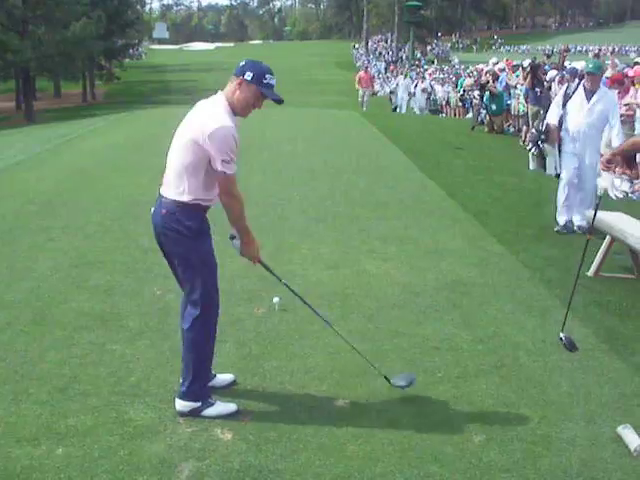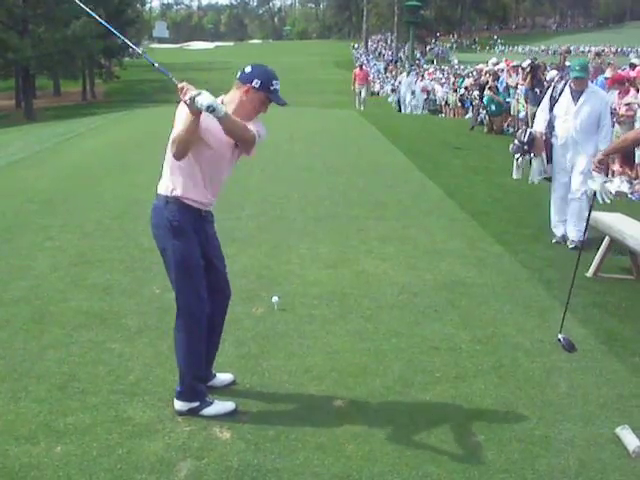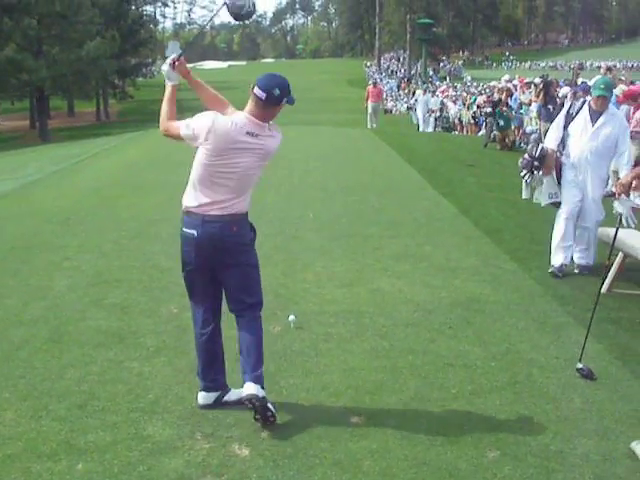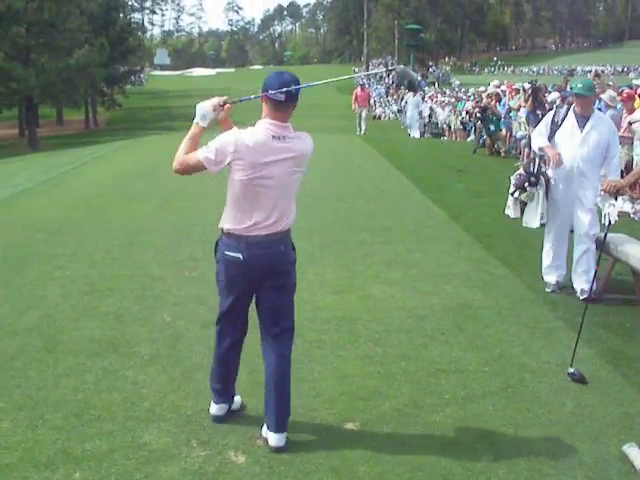
dt=0.7s
person 1, frame 1
left shoulder: (208, 107)
right shoulder: (222, 127)
left elbow: (217, 180)
right elbow: (228, 191)
left wrist: (239, 229)
right wrist: (246, 236)
left hip: (166, 210)
right hip: (183, 218)
left knee: (195, 296)
right knee: (203, 304)
left ankle: (198, 373)
right ankle: (192, 397)
person 1, frame 2
left shoulder: (254, 129)
right shoulder: (194, 110)
left elbow: (241, 136)
right elbow: (178, 151)
left wrist: (215, 108)
right wrist: (194, 112)
left hip: (199, 217)
right hip: (174, 215)
left knee: (218, 295)
right knee: (193, 304)
left ankle: (201, 372)
right ankle: (189, 396)
person 1, frame 3
left shoulder: (212, 125)
right shoulder: (272, 140)
left elbow: (167, 127)
right elbow: (229, 111)
left wrist: (177, 80)
right wrist: (188, 78)
left hip: (195, 228)
right hip: (235, 231)
left knee: (205, 312)
right knee: (248, 311)
left ankle: (210, 387)
right ankle: (252, 384)
person 1, frame 4
left shoulder: (236, 141)
right shoulder: (304, 146)
left elbow: (180, 165)
left wrist: (200, 122)
right wrist: (228, 124)
left hip: (236, 248)
right hip: (279, 249)
left knee: (230, 328)
right knee: (277, 338)
left ankle: (221, 401)
right ankle: (276, 427)
person 2, frame 1
left shoulder: (609, 97)
left elbow: (615, 124)
right elbow: (556, 107)
left wrist: (617, 149)
right wrist: (552, 127)
left hip: (591, 146)
right hip: (569, 142)
left knee: (587, 184)
right knee: (568, 178)
left ankle: (581, 220)
right ankle: (564, 218)
person 2, frame 2
left shoulder: (599, 97)
left elbow: (605, 126)
right elbow: (543, 113)
left wrist: (602, 151)
right wrist: (539, 135)
left hip: (585, 151)
right hip: (560, 150)
left knee: (579, 192)
right knee: (559, 191)
left ankle: (576, 235)
right ankle: (559, 231)
person 2, frame 3
left shoulder: (618, 120)
left elbow: (624, 152)
right elbow: (556, 131)
right wrist: (550, 155)
left hip: (596, 176)
right hip: (570, 170)
left knee: (589, 219)
right knee: (567, 214)
left ankle: (583, 259)
right ankle: (559, 260)
person 2, frame 4
left shoulder: (606, 125)
left elbow: (612, 159)
right elbow: (537, 135)
right wrist: (548, 149)
left hip: (588, 186)
right hip: (559, 184)
left knee: (586, 233)
right knee: (556, 231)
left ankle: (584, 284)
right ankle: (553, 277)
